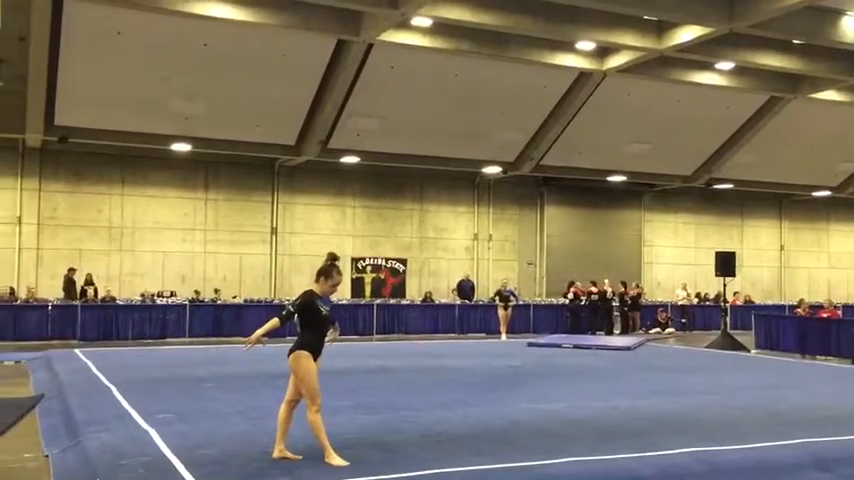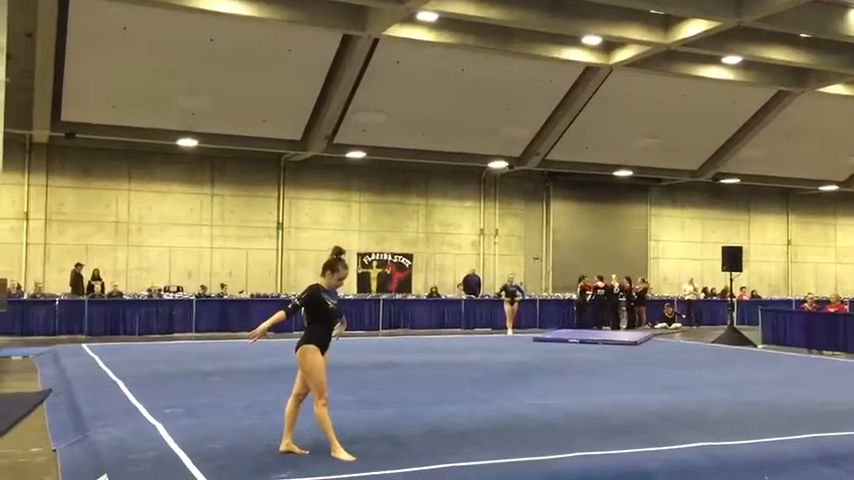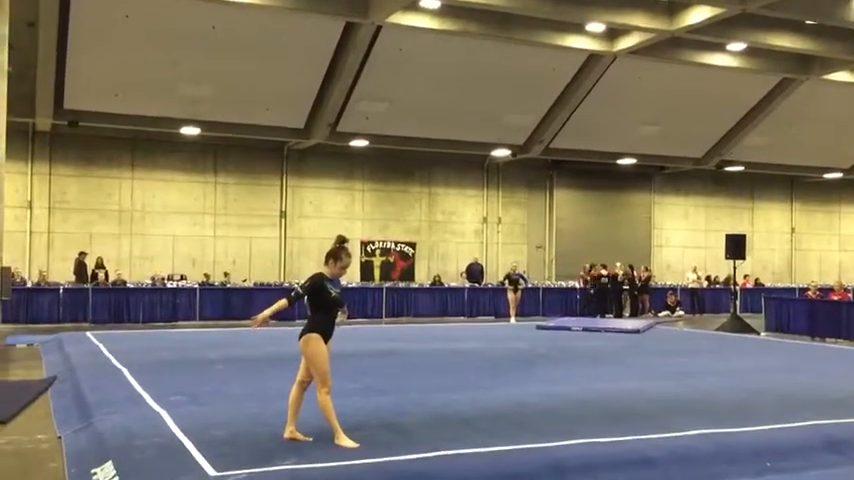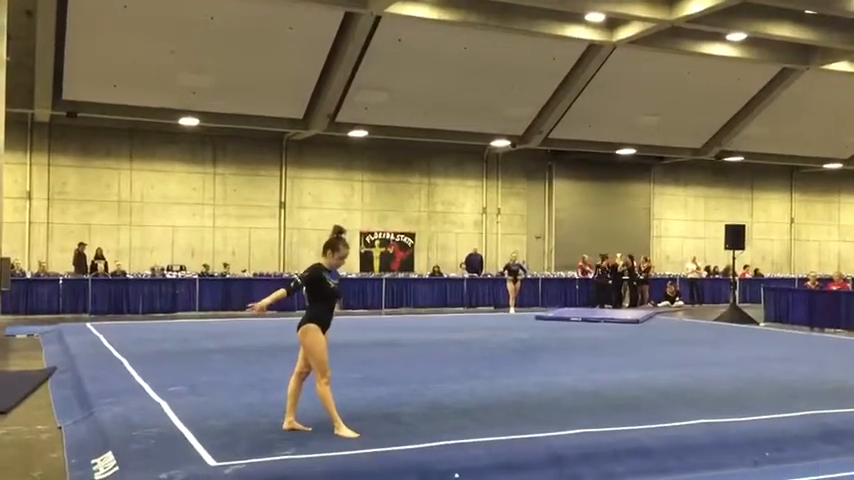
dt=0.4s
person 1, frame 1
left shoulder: (324, 300)
right shoulder: (307, 298)
right elbow: (284, 317)
left wrist: (333, 329)
right wrist: (260, 332)
left hip: (311, 355)
right hip: (302, 354)
left knee: (291, 400)
right knee: (314, 405)
left ankle: (280, 448)
right ankle: (329, 453)
person 1, frame 2
left shoulder: (332, 294)
right shoulder: (314, 292)
right elbow: (290, 310)
left wrist: (341, 324)
right wrist: (266, 325)
left hip: (319, 348)
right hip: (309, 348)
left knee: (299, 394)
right knee: (321, 398)
left ankle: (287, 442)
right ankle: (335, 448)
person 1, frame 3
left shoulder: (335, 283)
right shoulder: (317, 281)
right elbow: (292, 298)
left wrist: (341, 311)
right wrist: (267, 313)
left hip: (322, 337)
right hip: (313, 336)
left knee: (302, 382)
right knee: (324, 387)
left ankle: (290, 429)
right ankle: (339, 435)
person 1, frame 4
left shoulder: (332, 274)
right shoulder: (315, 271)
right elbow: (291, 288)
right wrist: (266, 302)
left hip: (320, 328)
right hip: (311, 327)
left knee: (301, 373)
right knee: (323, 377)
left ankle: (289, 420)
right ankle: (338, 425)
